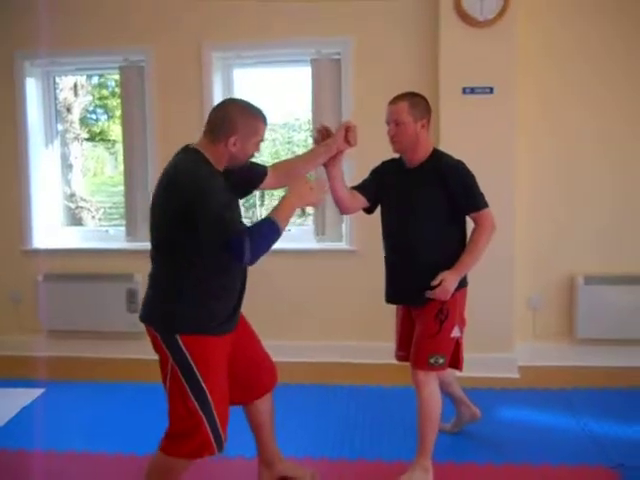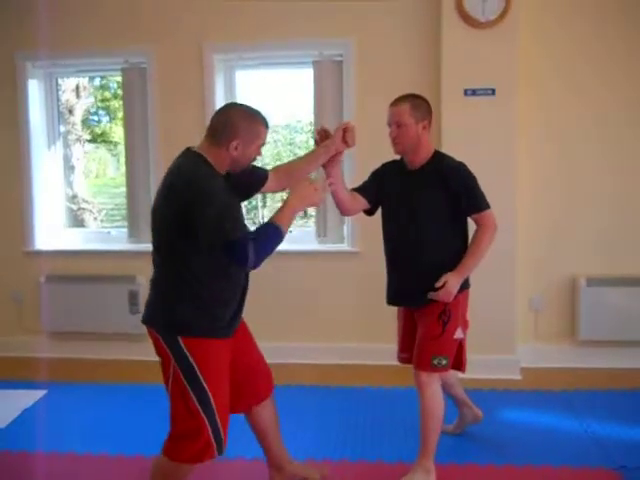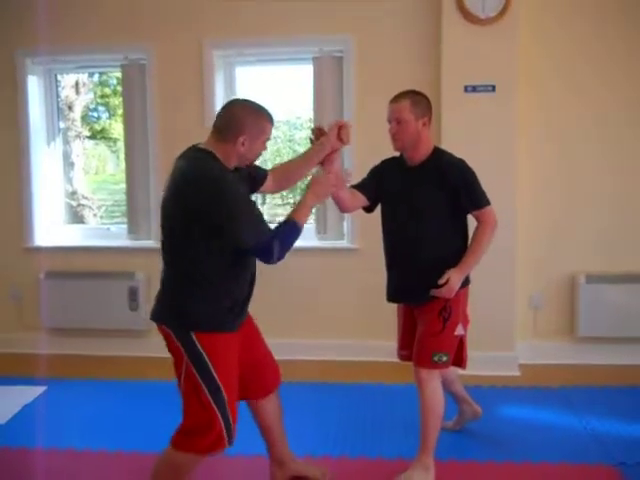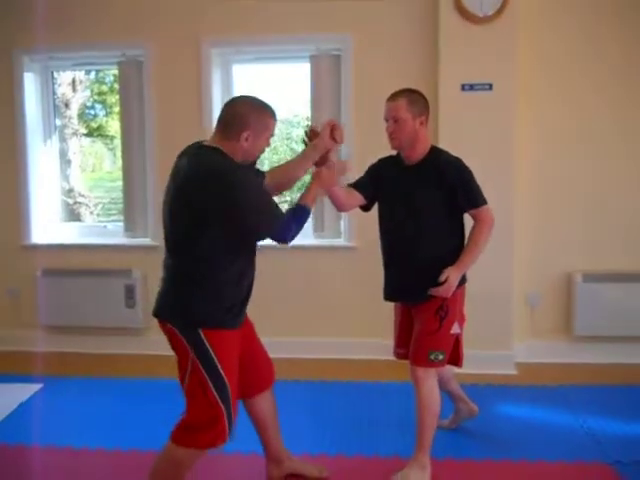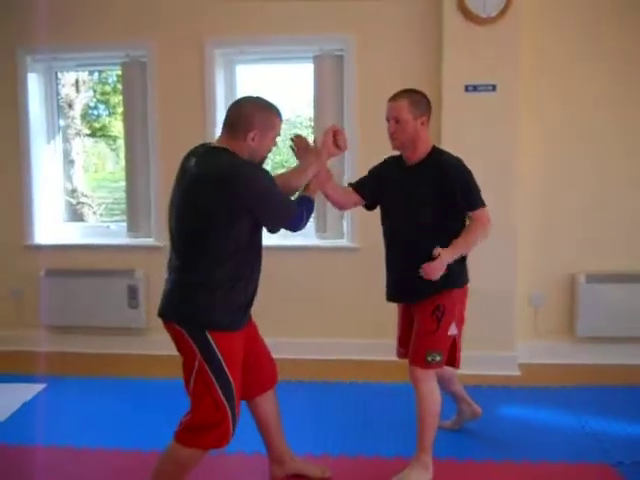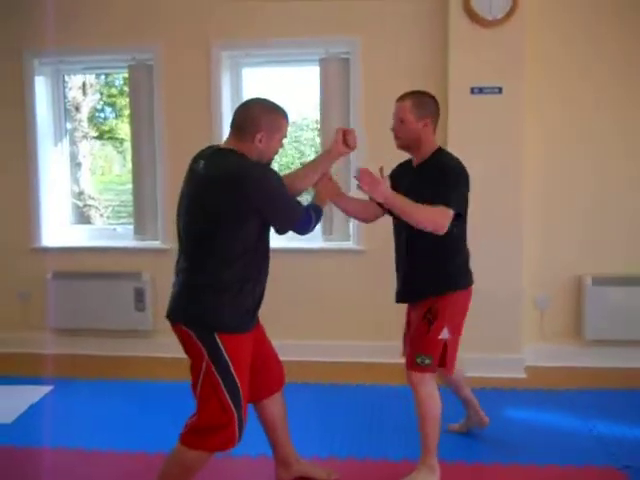
dt=0.2s
person 1, frame 1
left shoulder: (450, 170)
right shoulder: (387, 172)
left elbow: (486, 223)
right elbow: (348, 205)
left wrist: (456, 273)
right wrist: (332, 166)
left hip: (440, 290)
right hip: (405, 290)
left knee: (424, 373)
right knee: (426, 363)
right ankle: (465, 408)
person 1, frame 2
left shoulder: (452, 172)
right shoulder: (387, 174)
left elbow: (488, 224)
right elbow: (349, 206)
left wrist: (459, 274)
right wrist: (332, 167)
left hip: (442, 292)
right hip: (406, 291)
left knee: (426, 375)
right knee: (430, 364)
right ankle: (468, 409)
person 1, frame 3
left shoulder: (451, 169)
right shoulder: (386, 171)
left elbow: (488, 221)
right elbow: (348, 203)
left wrist: (461, 271)
right wrist: (329, 165)
left hip: (442, 289)
right hip: (406, 288)
left knee: (427, 371)
right knee: (429, 360)
right ankle: (467, 406)
person 1, frame 4
left shoulder: (449, 168)
right shoulder: (383, 170)
left elbow: (485, 219)
right elbow: (344, 202)
left wrist: (458, 268)
right wrist: (324, 166)
left hip: (439, 288)
right hip: (403, 287)
left knee: (423, 369)
right knee: (424, 359)
right ankle: (463, 404)
person 1, frame 5
left shoulder: (450, 168)
right shoulder: (388, 170)
left elbow: (481, 223)
right elbow: (344, 200)
left wrist: (448, 257)
right wrist: (316, 169)
left hip: (442, 287)
right hip: (406, 287)
left knee: (422, 370)
right knee: (425, 360)
right ankle: (466, 405)
person 1, frame 6
left shoulder: (449, 169)
right shoulder: (403, 171)
left elbow: (438, 223)
right elbow: (368, 212)
left wrist: (388, 195)
right wrist: (329, 189)
left hip: (446, 288)
right hip: (419, 287)
left knee: (420, 373)
right knee: (434, 361)
right ankle: (475, 412)
person 2, frame 1
left shoulder: (212, 166)
right shoulder: (194, 180)
left elbow: (275, 175)
right elbow: (247, 249)
left wrist: (330, 148)
right wrist: (293, 201)
left hip: (217, 313)
right hip: (185, 322)
left knee: (259, 378)
right knee: (197, 428)
person 2, frame 2
left shoulder: (214, 170)
right shoulder: (197, 183)
left elbow: (276, 178)
right elbow: (249, 253)
left wrist: (328, 149)
right wrist: (296, 204)
left hip: (220, 317)
right hip: (188, 326)
left knee: (257, 386)
right knee: (200, 433)
person 2, frame 3
left shoulder: (210, 164)
right shoulder: (215, 182)
left elbow: (273, 180)
right elbow: (271, 249)
left wrist: (324, 148)
right wrist: (312, 197)
left hip: (225, 312)
right hip: (197, 320)
left knee: (263, 380)
right knee: (210, 425)
person 2, frame 4
left shoulder: (201, 158)
right shoulder: (229, 177)
left elbow: (267, 185)
right elbow: (282, 230)
left wrist: (317, 149)
right wrist: (317, 187)
left hip: (217, 307)
right hip: (199, 315)
left knee: (258, 377)
right knee: (209, 419)
person 2, frame 5
left shoulder: (202, 158)
right shoulder: (240, 176)
left elbow: (273, 192)
right elbow: (293, 218)
left wrist: (315, 159)
right wrist: (314, 185)
left hip: (215, 306)
right hip: (204, 315)
left knee: (261, 377)
right knee: (213, 419)
person 2, frame 6
left shoulder: (210, 161)
right shoulder: (248, 177)
left elbow: (281, 190)
right elbow: (302, 222)
left wrist: (330, 155)
right wrist: (322, 199)
left hip: (224, 308)
right hip: (212, 317)
left knee: (268, 380)
right knee: (219, 421)
